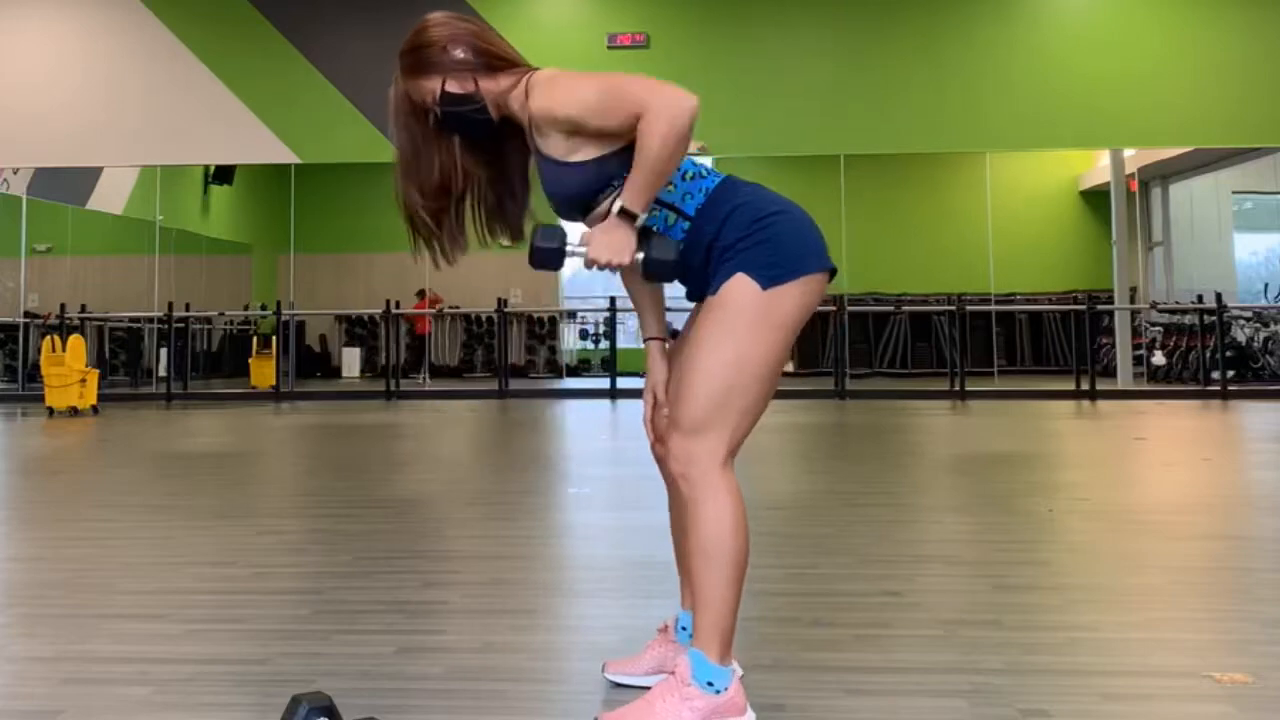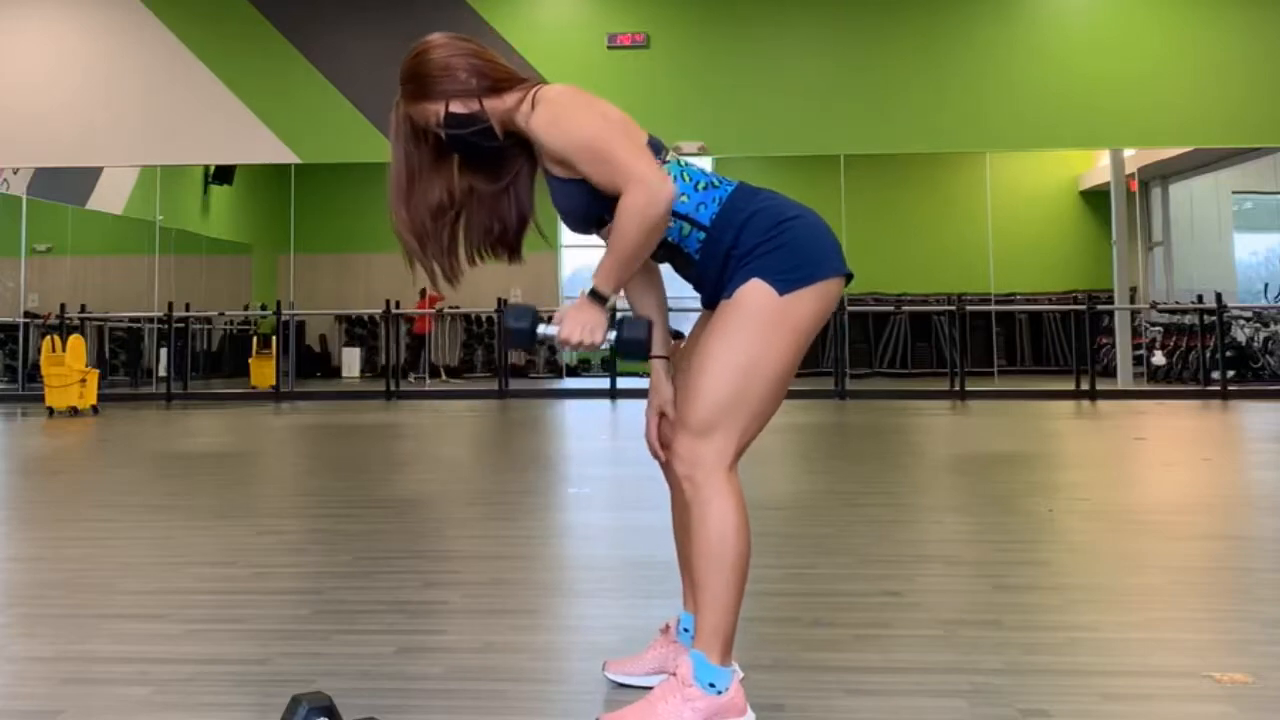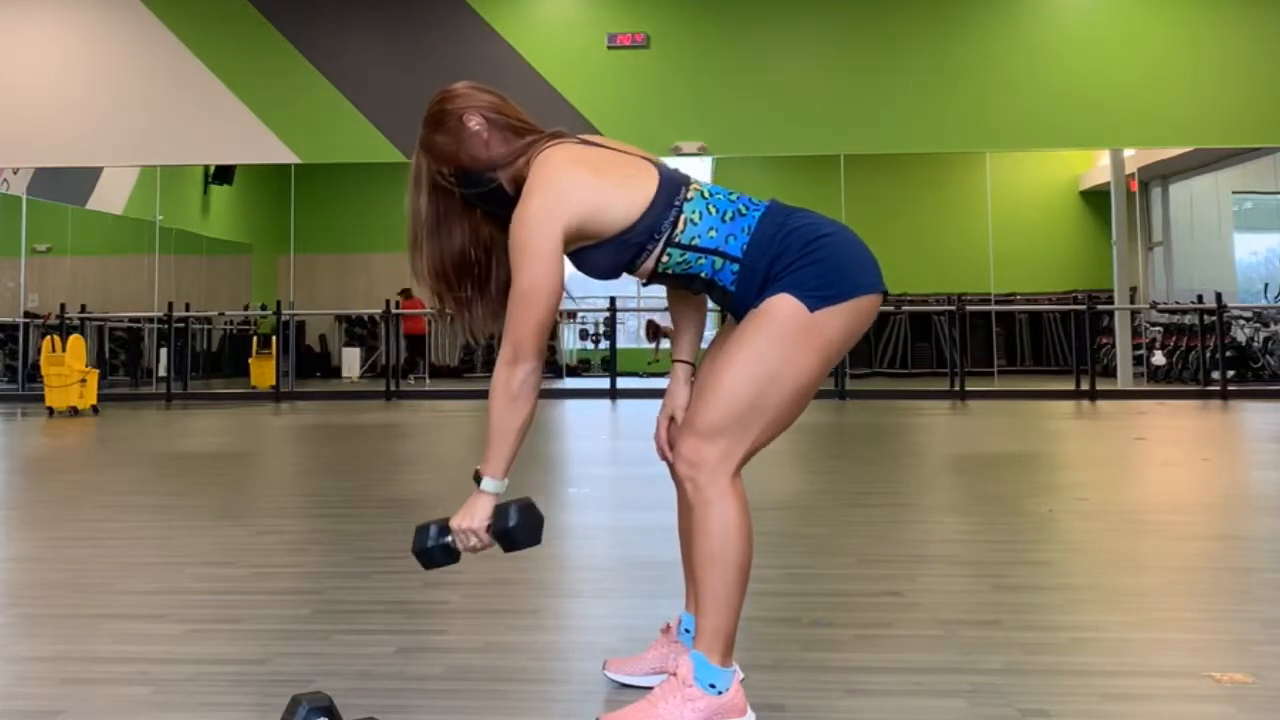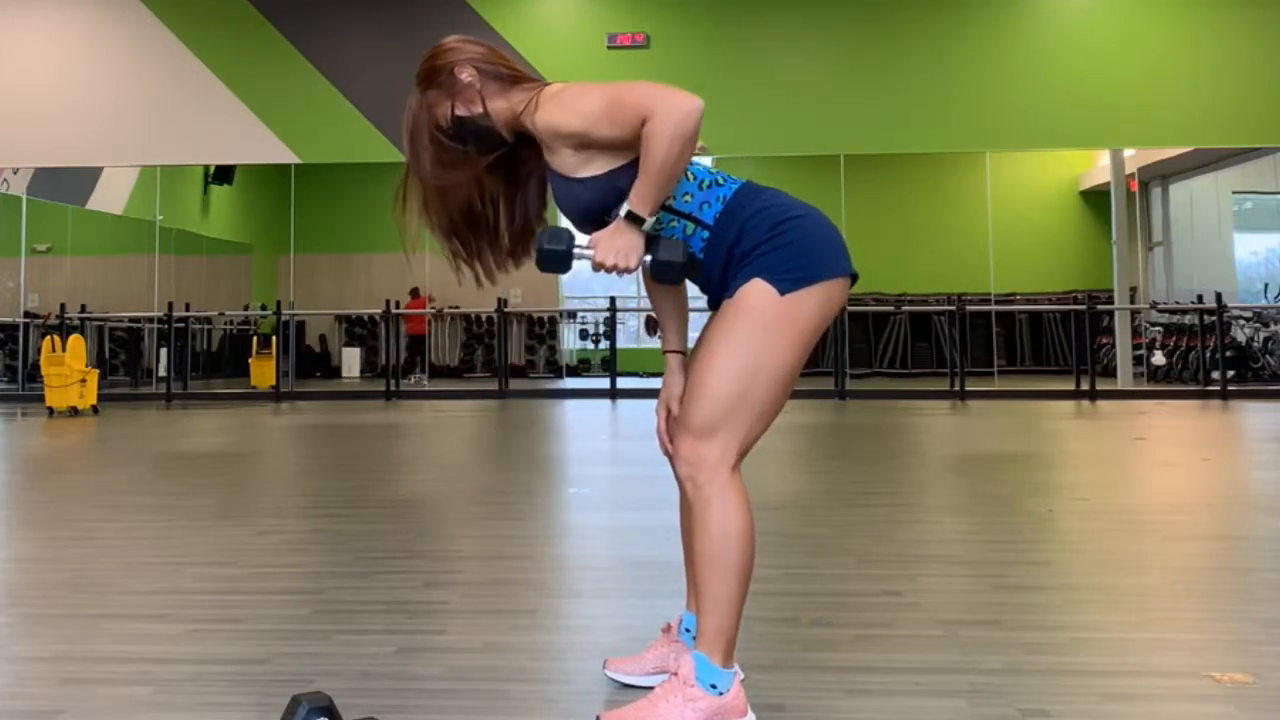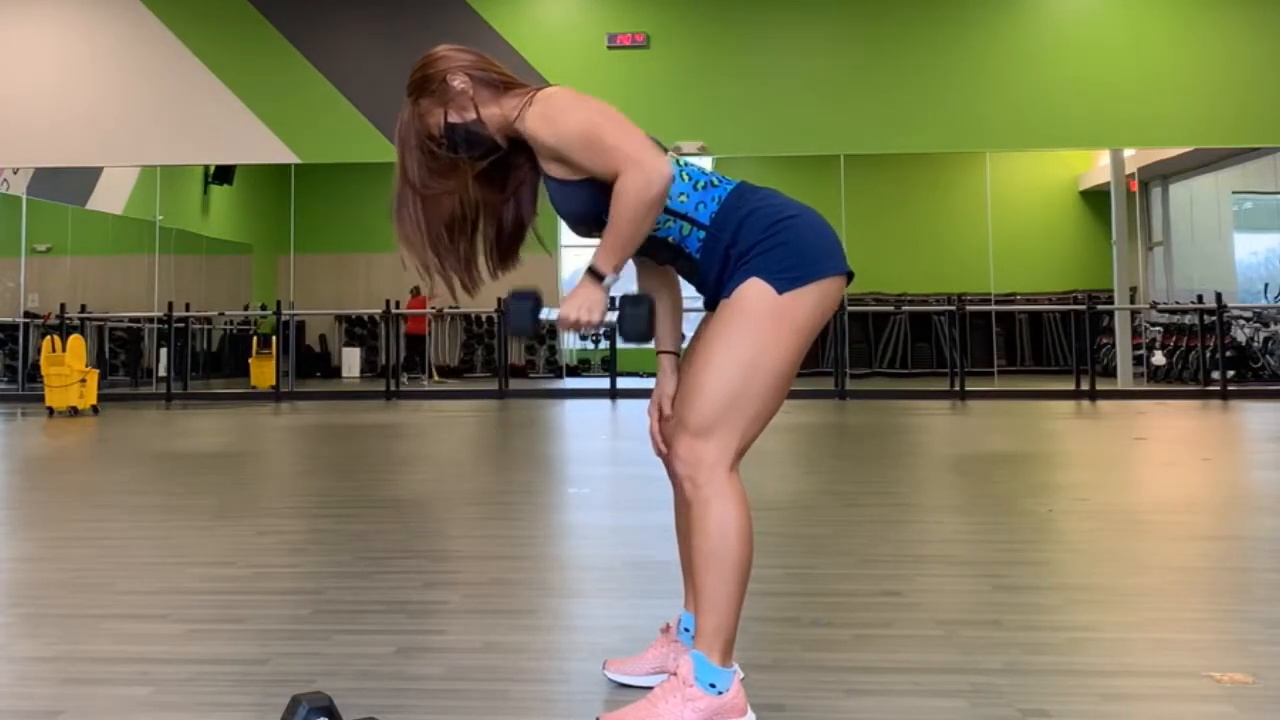
dt=0.7s
person 1, frame 1
left shoulder: (548, 97)
right shoulder: (529, 131)
left elbow: (673, 107)
right elbow: (634, 241)
left wrist: (624, 219)
right wrist: (657, 350)
left hip: (764, 249)
right hip: (743, 258)
left knee: (696, 455)
right knee: (675, 449)
right ankle: (692, 635)
person 1, frame 2
left shoulder: (549, 114)
right shoulder: (534, 145)
left elbow: (653, 195)
right elbow: (639, 248)
left wrist: (595, 300)
right wrist: (660, 365)
left hip: (782, 255)
right hip: (759, 265)
left knee: (700, 456)
right knee: (681, 451)
right ankle: (693, 637)
person 1, frame 3
left shoulder: (543, 197)
right shoulder: (578, 161)
left elbow: (521, 363)
left wrist: (487, 488)
right wrist: (683, 374)
left hip: (818, 274)
right hip: (811, 272)
left knee: (704, 458)
right knee: (691, 451)
right ankle: (694, 640)
person 1, frame 4
left shoulder: (553, 111)
right shoulder: (539, 146)
left elbow: (680, 109)
right elbow: (663, 246)
left wrist: (630, 222)
right wrist: (675, 361)
left hip: (783, 254)
right hip: (776, 257)
left knee: (704, 455)
right knee: (693, 452)
right ankle: (694, 638)
person 1, frame 5
left shoulder: (544, 115)
right shoulder: (534, 146)
left elbow: (650, 174)
right elbow: (655, 240)
left wrist: (595, 281)
right wrist: (670, 363)
left hip: (781, 254)
right hip: (771, 259)
left knee: (702, 454)
right knee: (684, 449)
right ankle: (693, 638)
